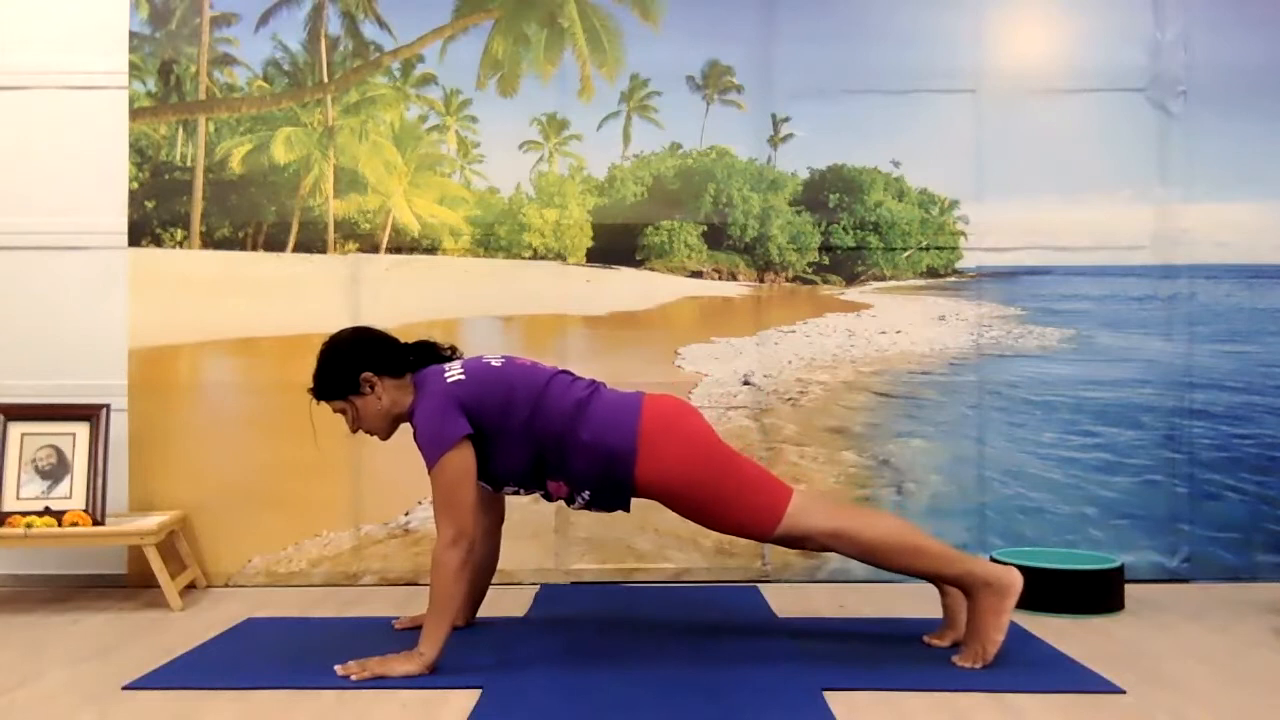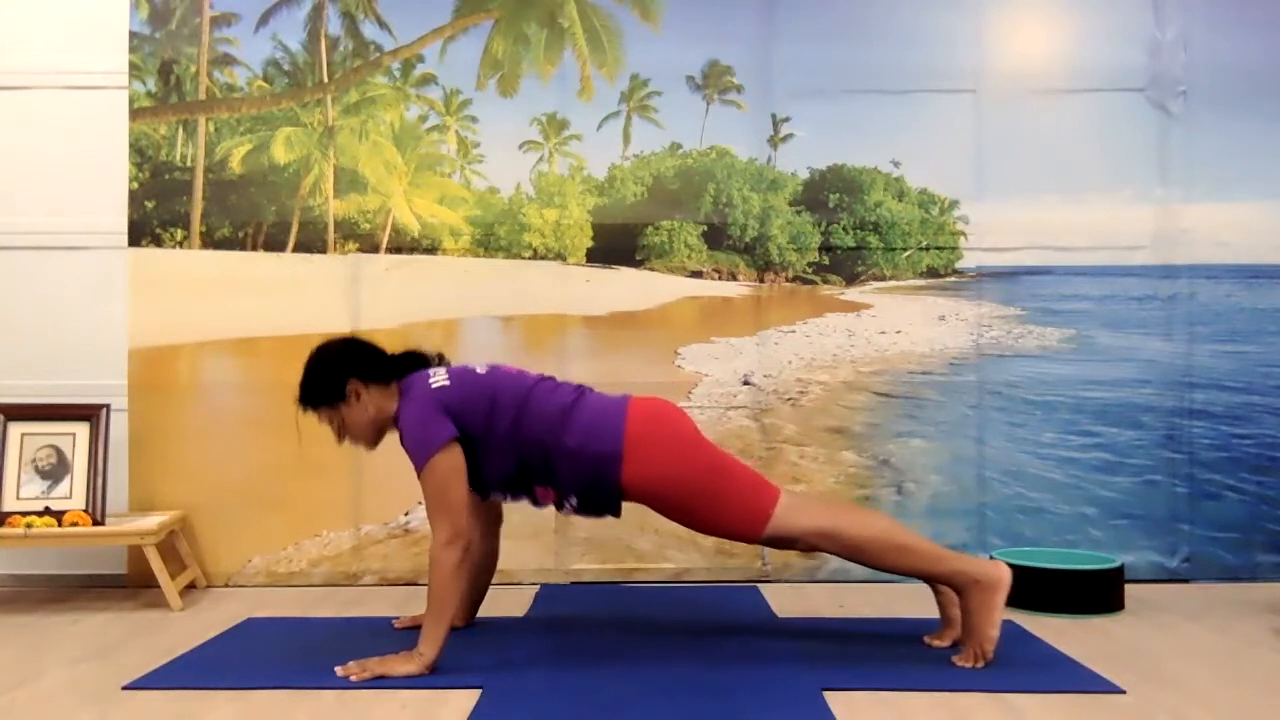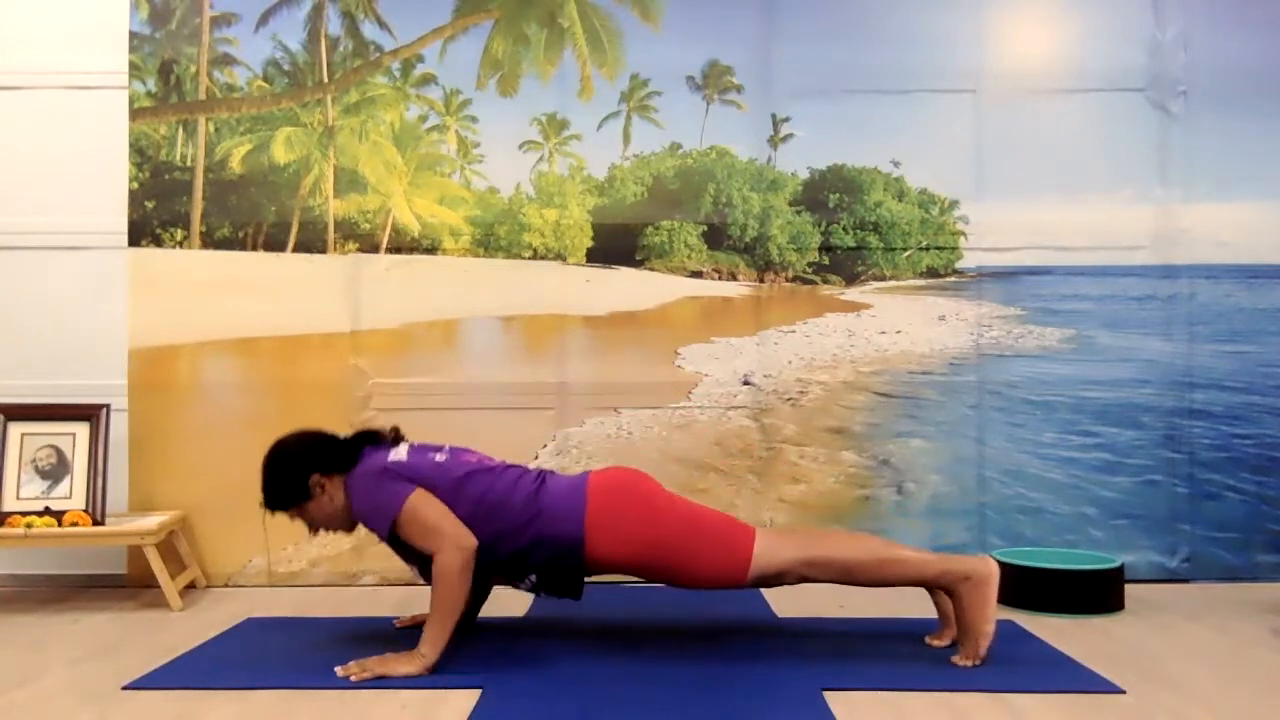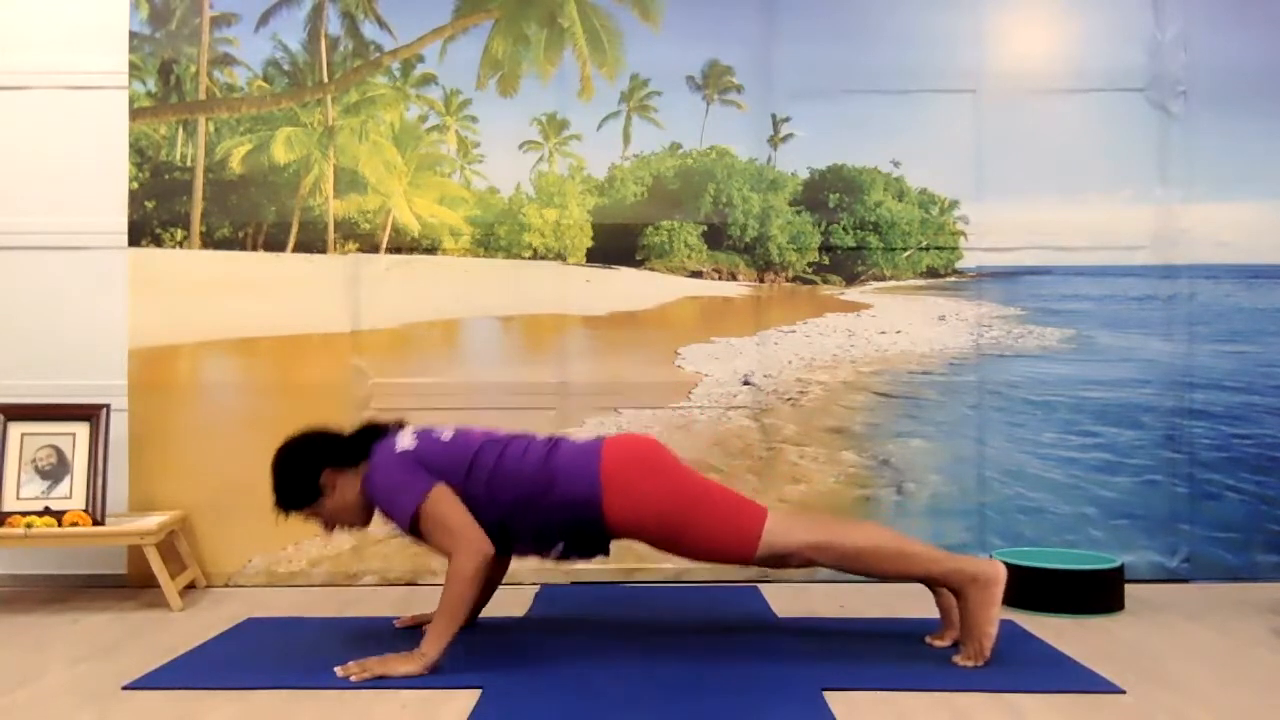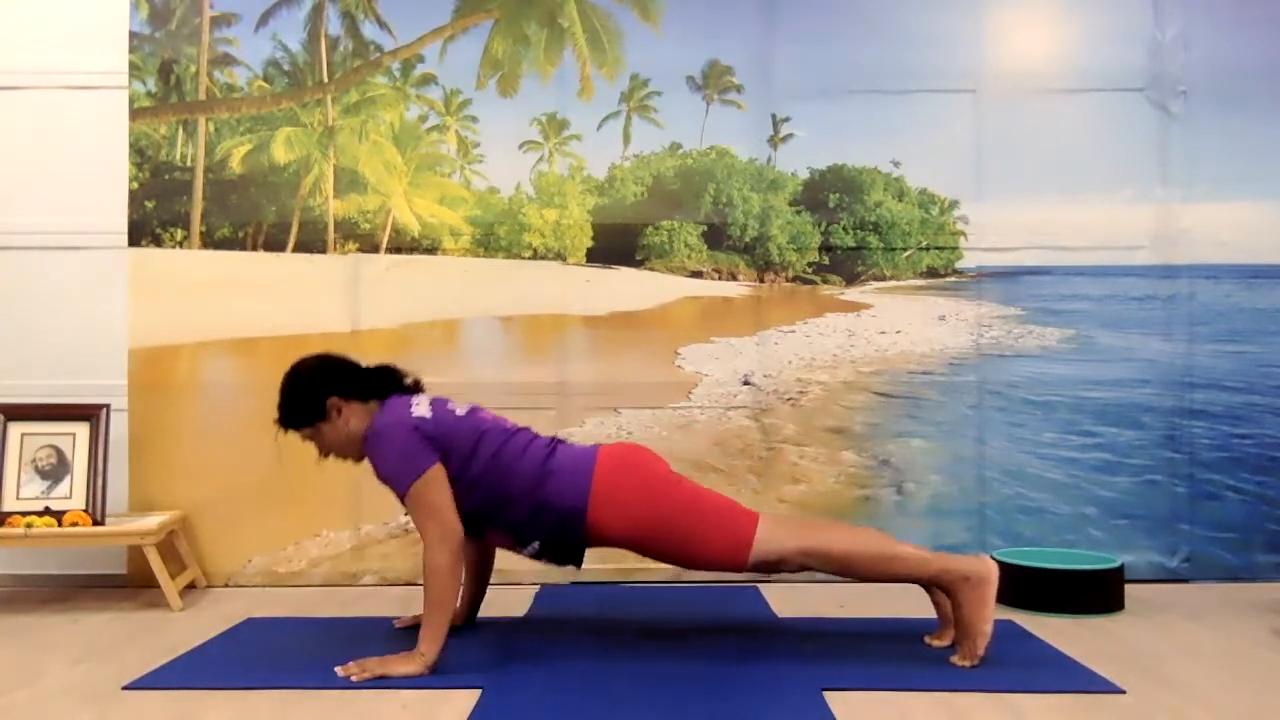
dt=1s
person 1, frame 1
left shoulder: (433, 403)
right shoulder: (455, 388)
left elbow: (456, 538)
right elbow: (487, 520)
left wrist: (423, 653)
right wrist: (460, 613)
left hip: (656, 449)
right hip: (652, 433)
left knee: (810, 522)
right knee: (803, 523)
left ankle: (983, 578)
right ankle: (949, 574)
person 1, frame 2
left shoulder: (416, 408)
right shoulder: (442, 397)
left elbow: (453, 539)
right elbow: (485, 521)
left wrist: (422, 654)
right wrist: (459, 613)
left hip: (641, 452)
right hip: (639, 434)
left knee: (799, 524)
right knee: (792, 524)
left ankle: (970, 574)
right ankle: (946, 574)
person 1, frame 3
left shoulder: (368, 486)
right shoulder: (400, 462)
left elbow: (458, 545)
left wrist: (425, 652)
right wrist: (457, 611)
left hip: (608, 524)
right hip: (606, 502)
left knee: (785, 558)
right knee: (781, 556)
left ankle: (961, 571)
right ankle: (938, 572)
person 1, frame 4
left shoulder: (387, 473)
right shoulder: (407, 454)
left elbow: (475, 553)
right elbow: (492, 543)
left wrist: (426, 652)
right wrist: (452, 617)
left hip: (624, 487)
right hip: (619, 472)
left knee: (793, 540)
right knee: (786, 540)
left ankle: (968, 573)
right ankle: (943, 572)
person 1, frame 5
left shoulder: (389, 433)
right shoulder: (415, 415)
left elbow: (446, 538)
right elbow: (479, 518)
left wrist: (424, 652)
right wrist: (463, 611)
left hip: (612, 499)
right hip: (613, 478)
left knee: (785, 545)
right knee: (782, 543)
left ankle: (959, 573)
right ankle: (941, 575)
